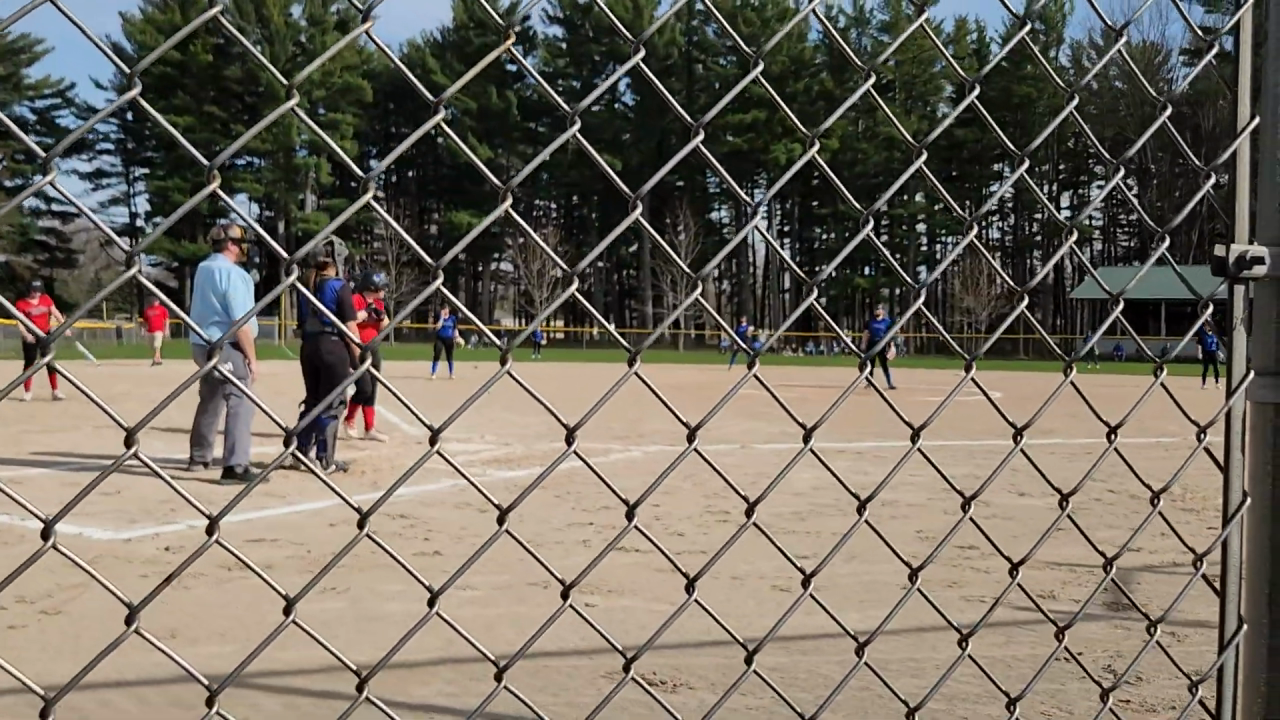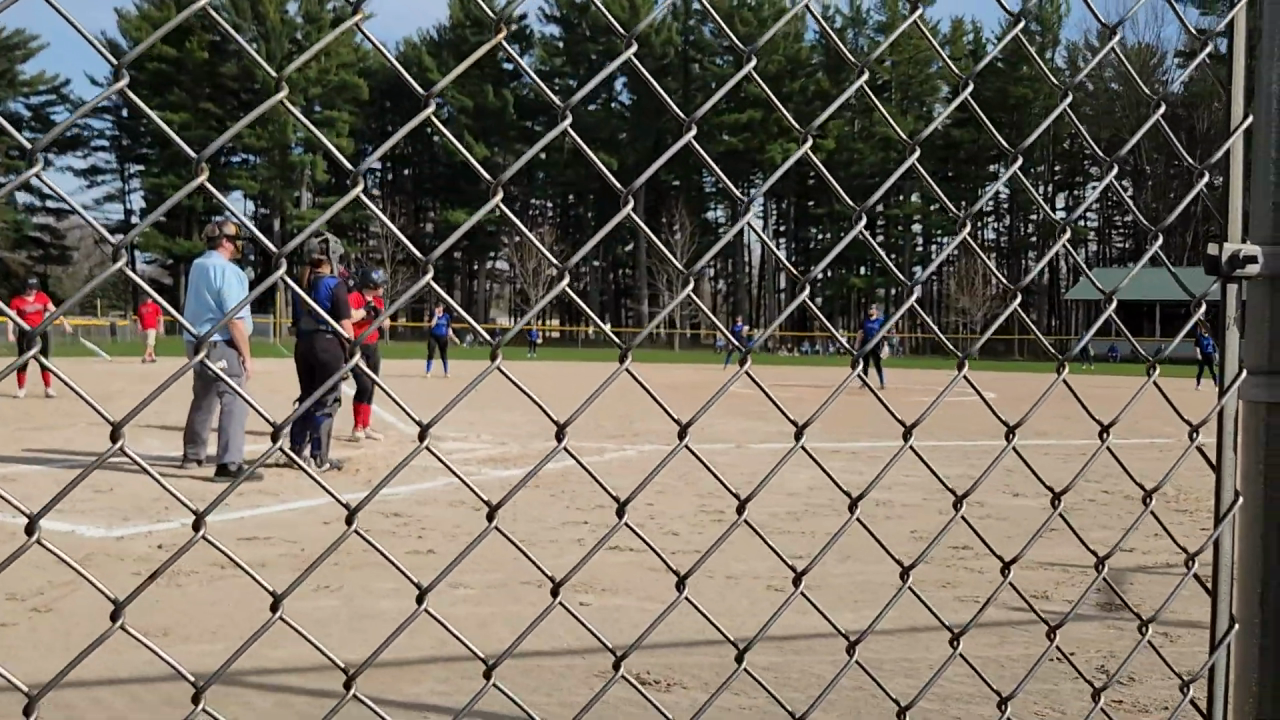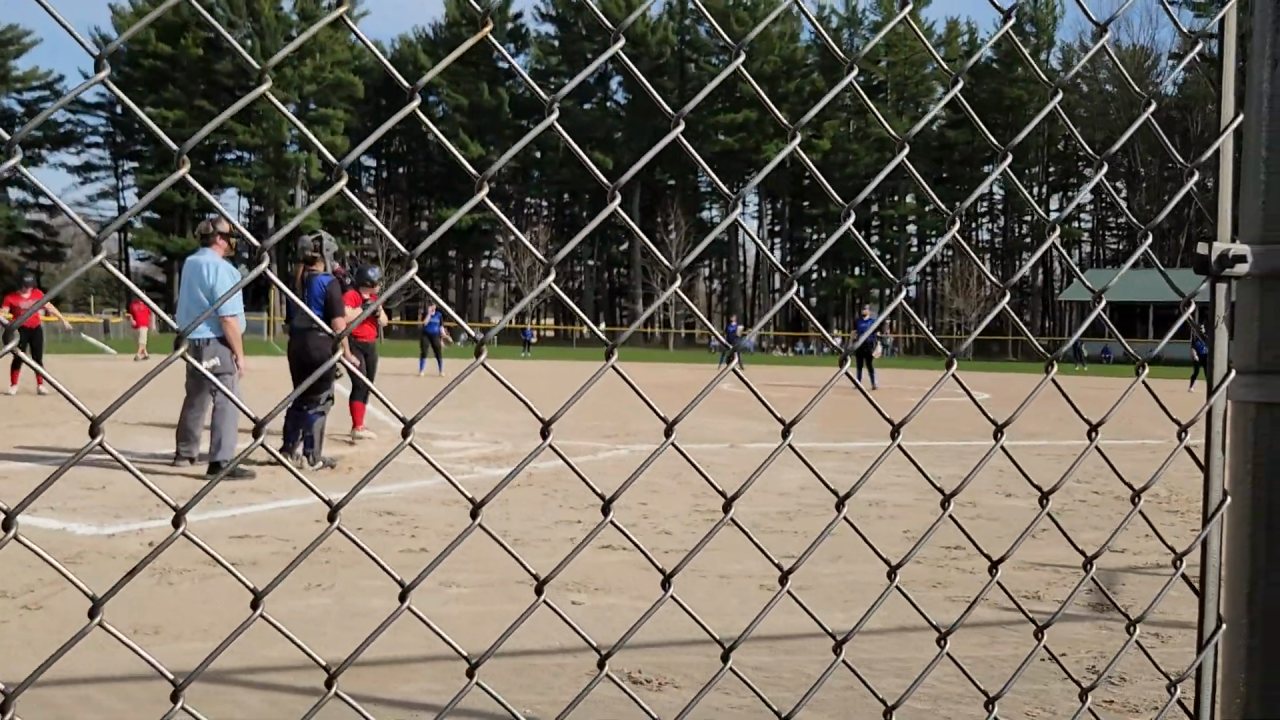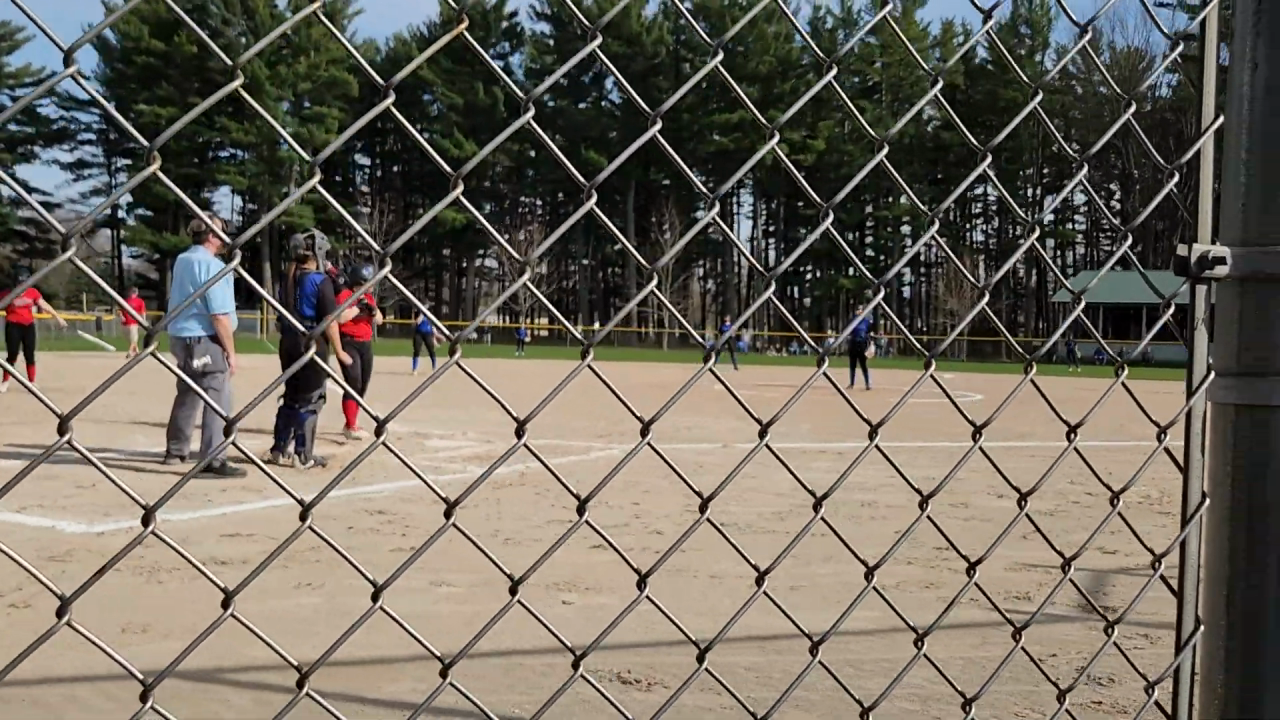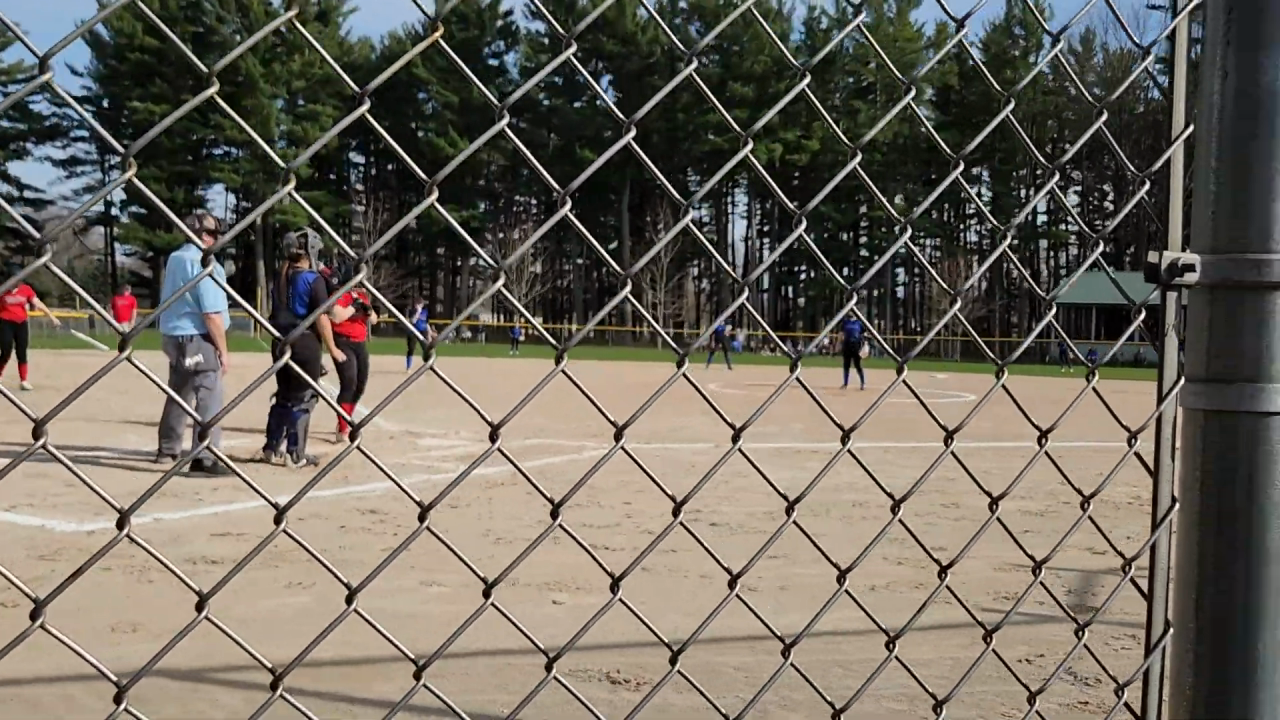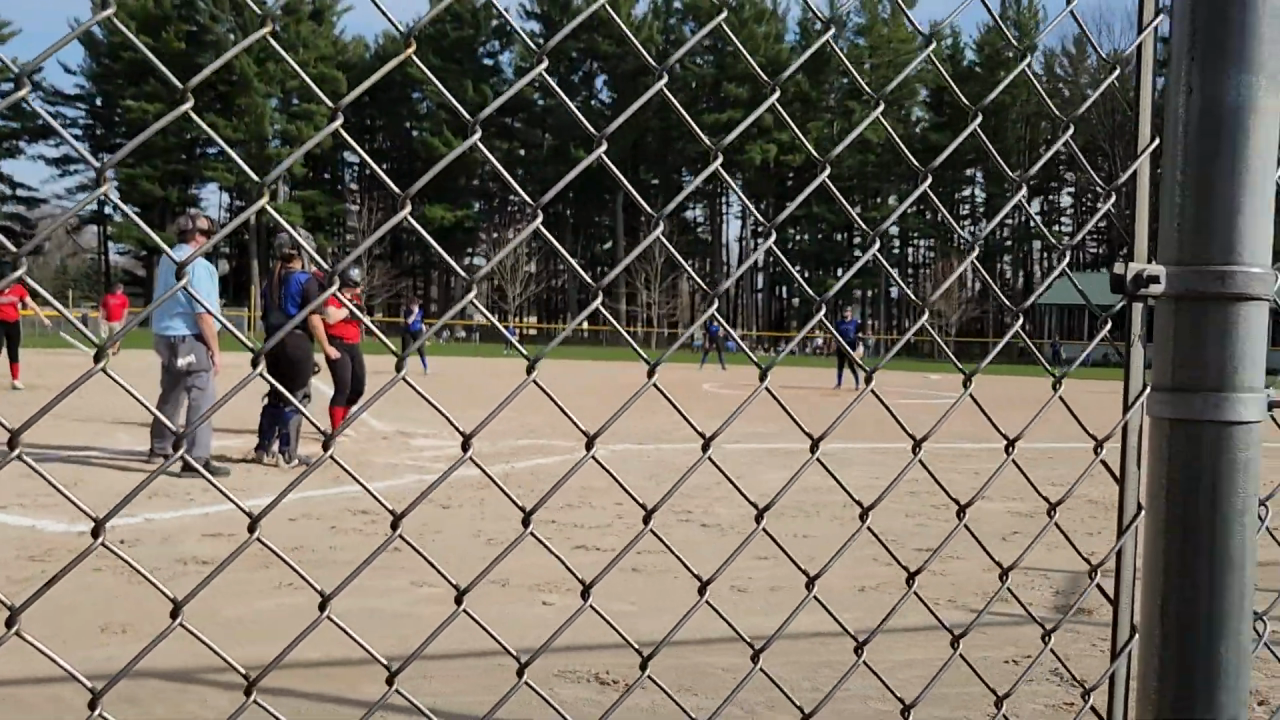
dt=0.1s
person 1, frame 1
left shoulder: (202, 269)
right shoulder: (234, 273)
right elbow: (241, 324)
right wrist: (252, 358)
left hip: (202, 345)
right hip: (226, 347)
left knee: (209, 402)
right knee: (241, 405)
left ankle: (199, 457)
right ankle: (235, 467)
person 1, frame 2
left shoulder: (196, 266)
right shoulder: (228, 270)
right elbow: (235, 320)
right wrist: (246, 356)
left hip: (196, 342)
right hip: (221, 344)
left knee: (203, 400)
right knee: (234, 402)
left ankle: (192, 455)
right ankle: (229, 464)
person 1, frame 3
left shoulder: (189, 263)
right shoulder: (222, 268)
right elbow: (228, 318)
right wrist: (240, 354)
left hip: (190, 340)
right hip: (213, 342)
left knee: (195, 397)
right knee: (227, 400)
left ankle: (185, 452)
right ankle: (221, 463)
person 1, frame 4
left shoulder: (181, 261)
right shoulder: (213, 266)
right elbow: (220, 316)
right wrist: (231, 352)
left hip: (180, 337)
right hip: (205, 340)
left knee: (186, 396)
right knee: (218, 398)
left ankle: (175, 450)
right ankle: (213, 462)
person 1, frame 5
left shoulder: (173, 260)
right shoulder: (205, 265)
right elbow: (212, 315)
right wrist: (223, 351)
left hip: (173, 336)
right hip: (197, 339)
left knee: (178, 394)
right knee: (210, 398)
left ankle: (167, 449)
right ankle: (203, 461)
person 1, frame 6
left shoulder: (165, 259)
right shoulder: (199, 265)
right elbow: (204, 315)
right wrist: (215, 351)
left hip: (165, 336)
right hip: (189, 339)
left knee: (170, 394)
right knee: (202, 398)
left ankle: (159, 449)
right ankle: (196, 460)
person 2, frame 1
left shoulder: (307, 286)
right shoulder: (340, 286)
left elbow: (303, 323)
right elbow: (349, 326)
right wrist: (358, 356)
left hip: (308, 347)
right hip: (333, 347)
left knee: (312, 401)
right knee: (331, 405)
left ankle: (302, 454)
right ankle: (325, 460)
person 2, frame 2
left shoulder: (302, 284)
right shoulder: (335, 284)
left elbow: (298, 320)
right elbow: (344, 325)
left hip: (303, 345)
right hip: (328, 345)
left knee: (307, 399)
right knee: (326, 403)
left ankle: (296, 452)
right ankle: (319, 459)
person 2, frame 3
left shoulder: (296, 282)
right shoulder: (328, 282)
left elbow: (291, 318)
right elbow: (337, 323)
right wrist: (346, 353)
left hip: (296, 343)
right hip: (321, 344)
left knee: (300, 398)
right knee: (318, 401)
left ankle: (288, 451)
right ankle: (312, 457)
person 2, frame 4
left shoulder: (287, 280)
right shoulder: (320, 280)
left elbow: (284, 315)
right elbow: (329, 321)
right wrist: (339, 351)
left hip: (288, 341)
right hip: (313, 342)
left knee: (291, 397)
right knee: (310, 400)
left ankle: (279, 450)
right ankle: (303, 455)
person 2, frame 5
left shoulder: (280, 279)
right shoulder: (313, 279)
left elbow: (276, 315)
right elbow: (321, 319)
right wrist: (332, 349)
left hip: (281, 340)
right hip: (305, 341)
left knee: (284, 395)
right knee: (302, 399)
left ankle: (272, 449)
right ankle: (295, 454)
person 2, frame 6
left shoulder: (271, 279)
right shoulder: (305, 279)
left elbow: (266, 314)
right elbow: (313, 319)
right wrist: (326, 347)
left hip: (272, 340)
right hip: (297, 342)
left knee: (276, 396)
right knee: (295, 398)
left ankle: (264, 449)
right ankle: (288, 455)
